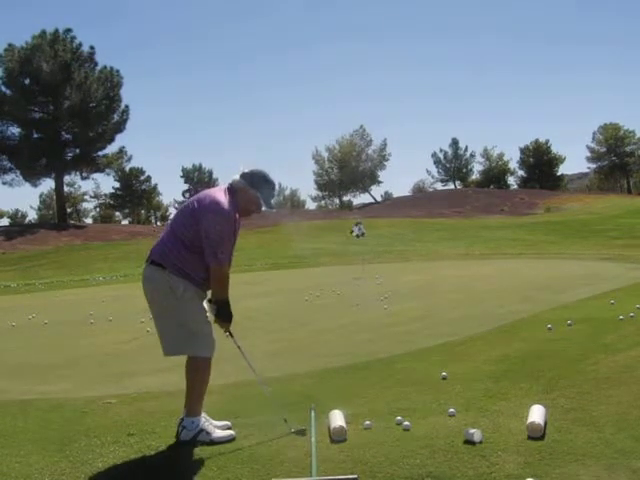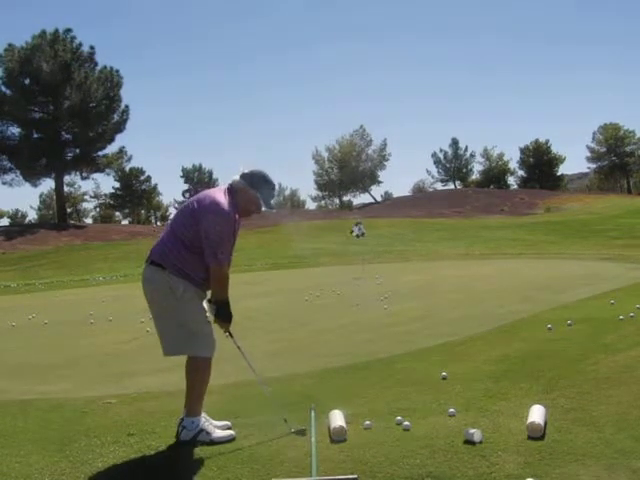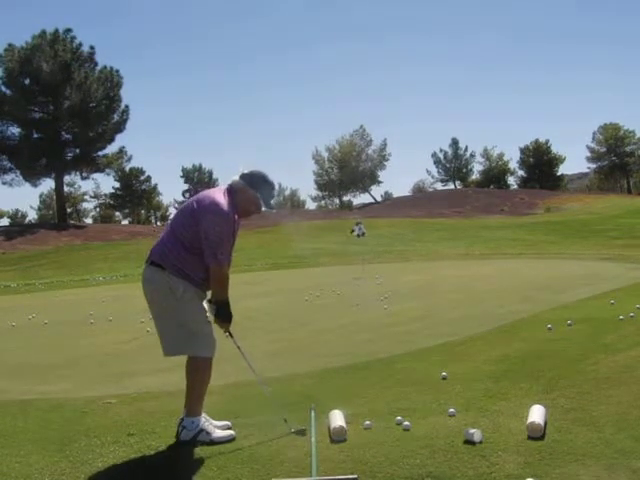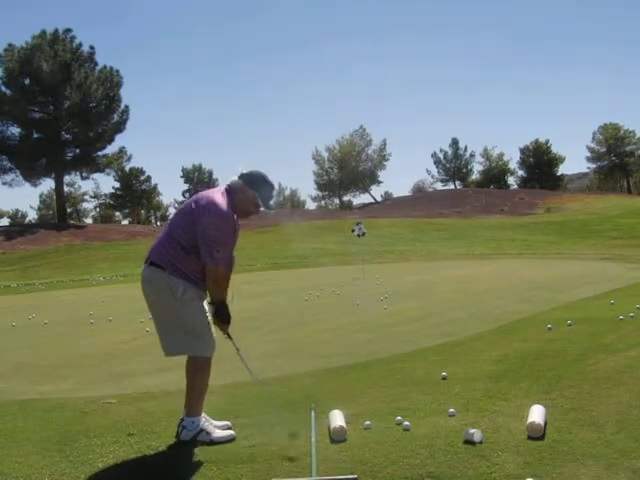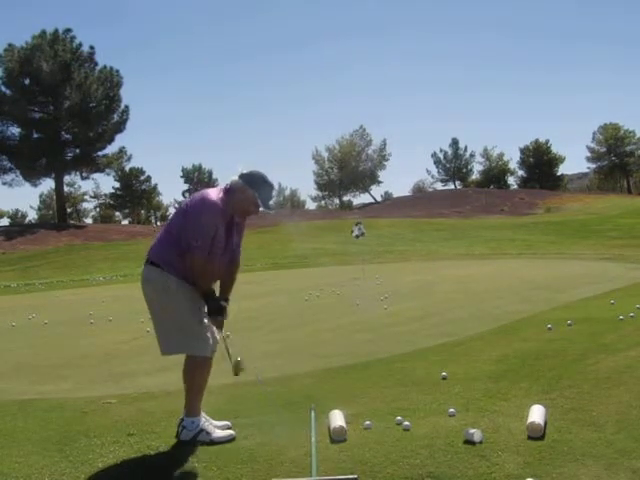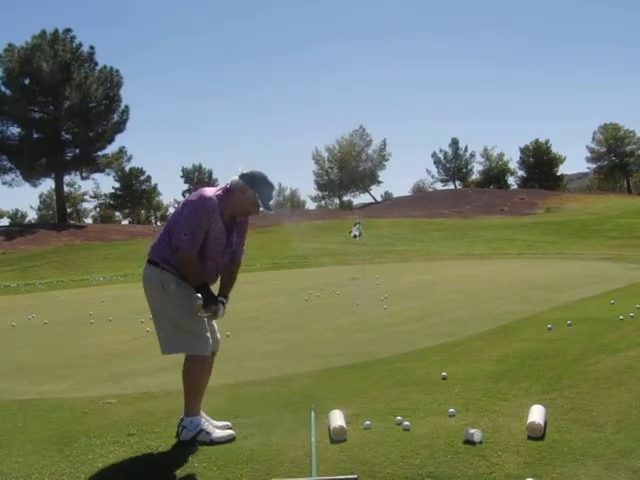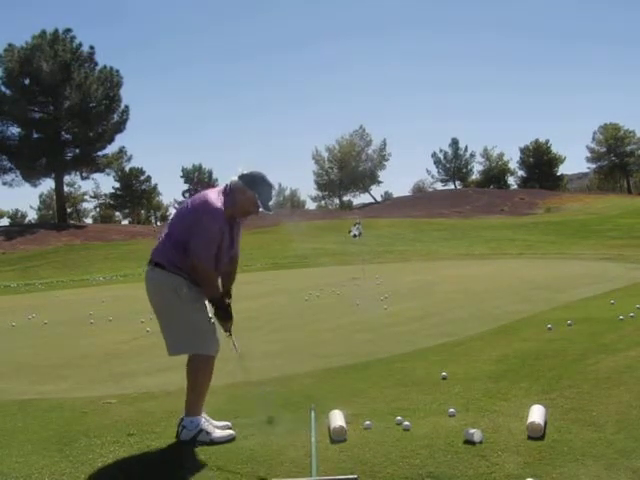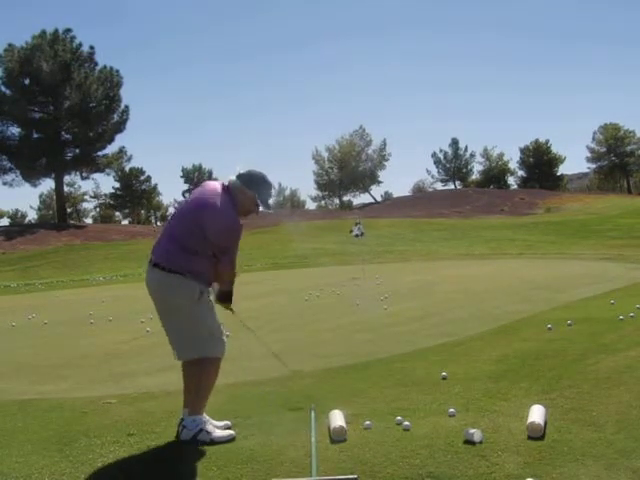
dt=0.2s
person 1, frame 1
left shoulder: (227, 208)
right shoulder: (218, 208)
left elbow: (220, 264)
right elbow: (217, 266)
left wrist: (217, 301)
right wrist: (222, 306)
left hip: (176, 278)
right hip: (170, 279)
left knee: (200, 348)
right knee: (201, 348)
left ankle: (193, 416)
right ankle: (191, 425)
person 1, frame 2
left shoulder: (227, 208)
right shoulder: (219, 209)
left elbow: (220, 264)
right elbow: (217, 267)
left wrist: (217, 301)
right wrist: (222, 306)
left hip: (177, 278)
right hip: (170, 279)
left knee: (200, 347)
right knee: (201, 348)
left ankle: (193, 416)
right ankle: (191, 425)
person 1, frame 3
left shoulder: (227, 208)
right shoulder: (218, 210)
left elbow: (220, 264)
right elbow: (217, 267)
left wrist: (217, 301)
right wrist: (222, 306)
left hip: (176, 279)
right hip: (170, 280)
left knee: (201, 348)
right knee: (202, 349)
left ankle: (193, 416)
right ankle: (191, 425)
person 1, frame 4
left shoulder: (227, 210)
right shoulder: (216, 209)
left elbow: (225, 262)
right elbow: (213, 267)
left wrist: (219, 302)
right wrist: (220, 307)
left hip: (177, 280)
right hip: (169, 280)
left knee: (201, 347)
right knee: (202, 349)
left ankle: (193, 416)
right ankle: (191, 425)
person 1, frame 5
left shoulder: (235, 215)
right shoulder: (209, 206)
left elbow: (231, 259)
right elbow: (195, 259)
left wrist: (222, 300)
right wrist: (210, 298)
left hip: (185, 281)
right hip: (167, 279)
left knee: (207, 347)
right knee: (199, 348)
left ankle: (194, 416)
right ankle: (191, 425)
person 1, frame 6
left shoulder: (239, 217)
right shoulder: (204, 203)
left elbow: (234, 258)
right elbow: (184, 254)
left wrist: (222, 296)
right wrist: (205, 291)
left hip: (189, 283)
right hip: (167, 278)
left knee: (209, 348)
right knee: (198, 348)
left ankle: (193, 415)
right ankle: (191, 425)
person 1, frame 7
left shoulder: (233, 213)
right shoulder: (210, 209)
left elbow: (230, 256)
right elbow: (201, 265)
left wrist: (226, 296)
right wrist: (219, 302)
left hip: (184, 281)
right hip: (172, 279)
left knee: (205, 346)
right knee: (205, 347)
left ankle: (193, 415)
right ankle: (191, 424)
person 1, frame 8
left shoulder: (212, 189)
right shoulder: (226, 217)
right elbow: (226, 268)
left wrist: (221, 288)
right wrist: (226, 293)
left hip: (165, 276)
right hip: (181, 283)
left knee: (197, 349)
right knee: (211, 349)
left ankle: (191, 415)
right ankle: (192, 424)
